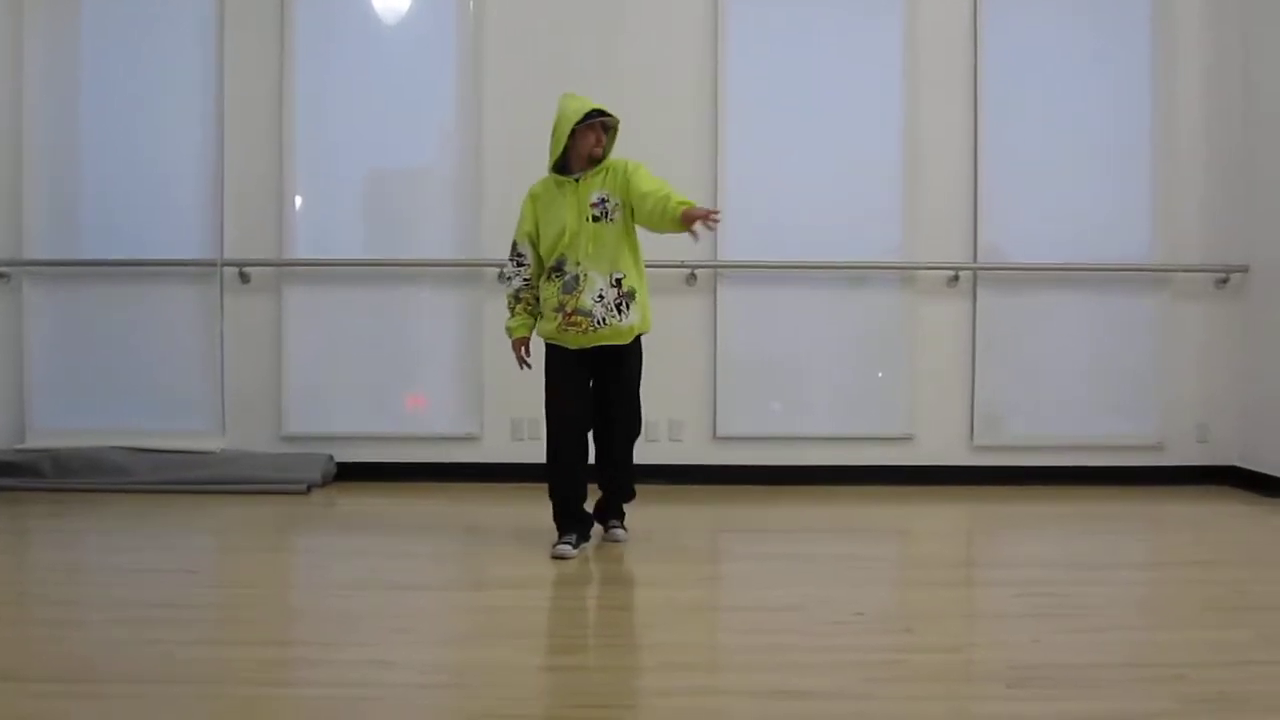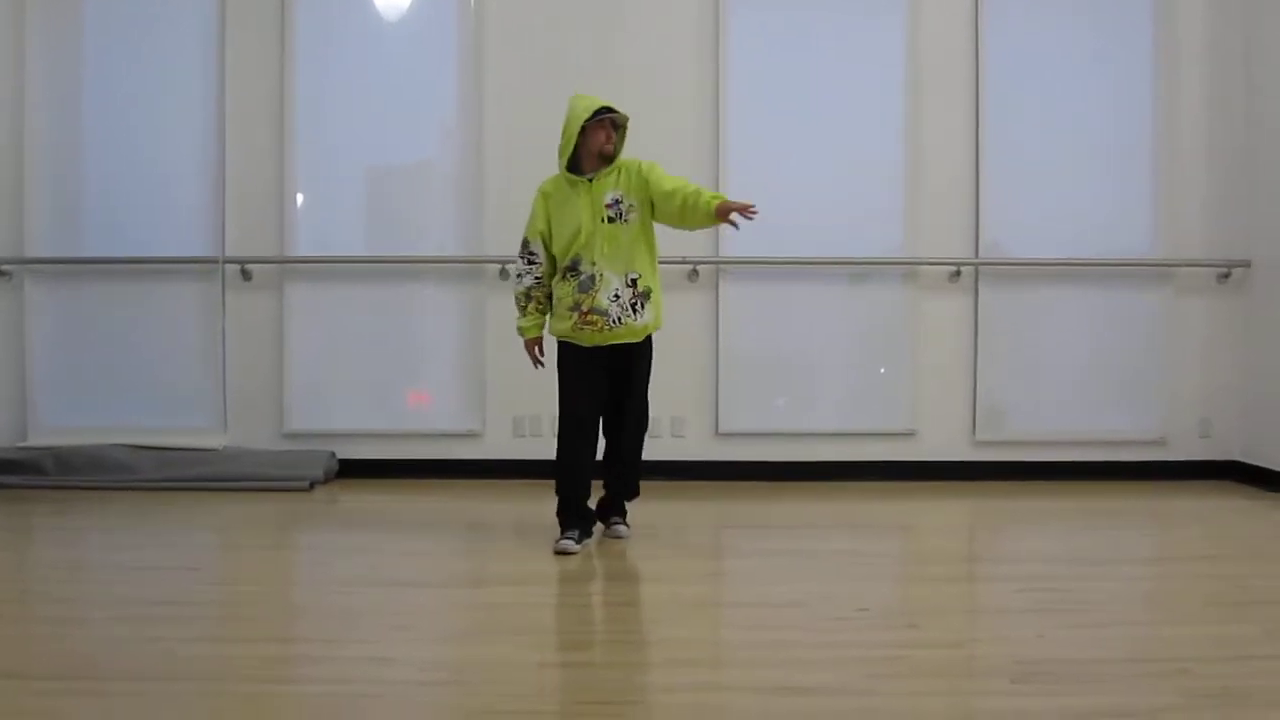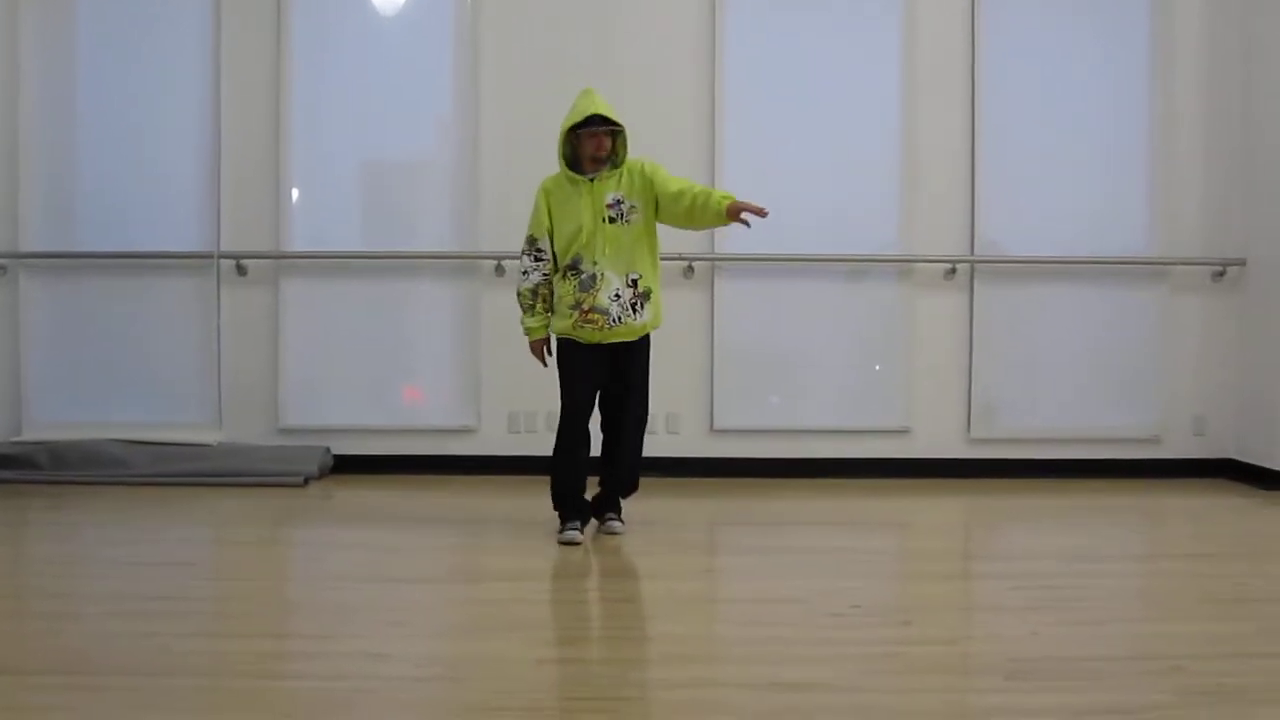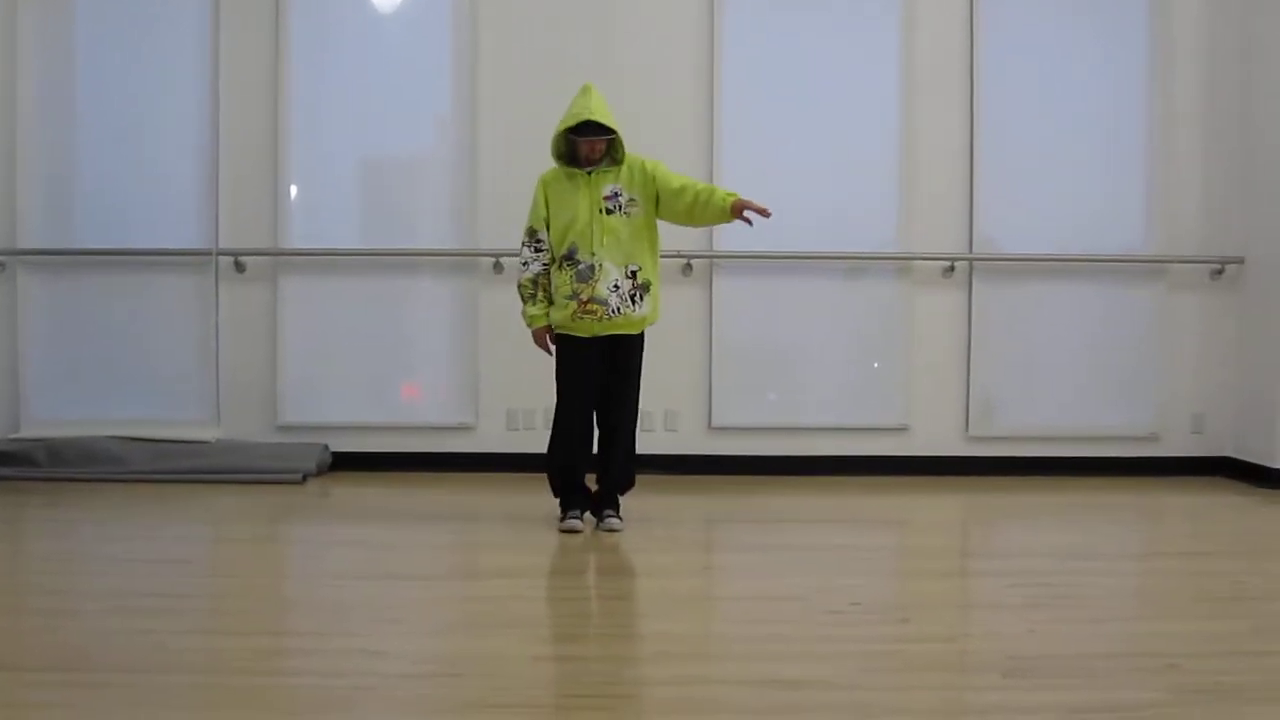
dt=0.2s
person 1, frame 1
left shoulder: (624, 175)
right shoulder: (540, 195)
left elbow: (657, 199)
right elbow: (522, 265)
left wrist: (685, 212)
right wrist: (519, 325)
left hip: (620, 331)
right hip: (564, 335)
left knee: (620, 427)
right knee: (565, 432)
left ankle: (613, 509)
right ankle: (571, 523)
person 1, frame 2
left shoulder: (638, 175)
right shoulder: (552, 193)
left elbow: (678, 198)
right elbow: (533, 262)
left wrist: (716, 205)
right wrist: (531, 324)
left hip: (632, 328)
right hip: (577, 332)
left knee: (628, 424)
right knee: (576, 428)
left ankle: (615, 506)
right ankle: (574, 519)
person 1, frame 3
left shoulder: (641, 176)
right shoulder: (553, 190)
left elbow: (684, 198)
right elbow: (536, 261)
left wrist: (725, 205)
right wrist: (535, 324)
left hip: (631, 327)
right hip: (576, 329)
left knee: (626, 420)
right knee: (574, 418)
left ankle: (611, 502)
right ankle: (571, 510)
person 1, frame 4
left shoulder: (640, 173)
right shoulder: (552, 183)
left elbow: (686, 195)
right elbow: (535, 253)
left wrist: (728, 203)
right wrist: (537, 315)
left hip: (627, 321)
right hip: (573, 323)
left knee: (619, 415)
right knee: (573, 412)
left ankle: (608, 498)
right ankle: (572, 499)
